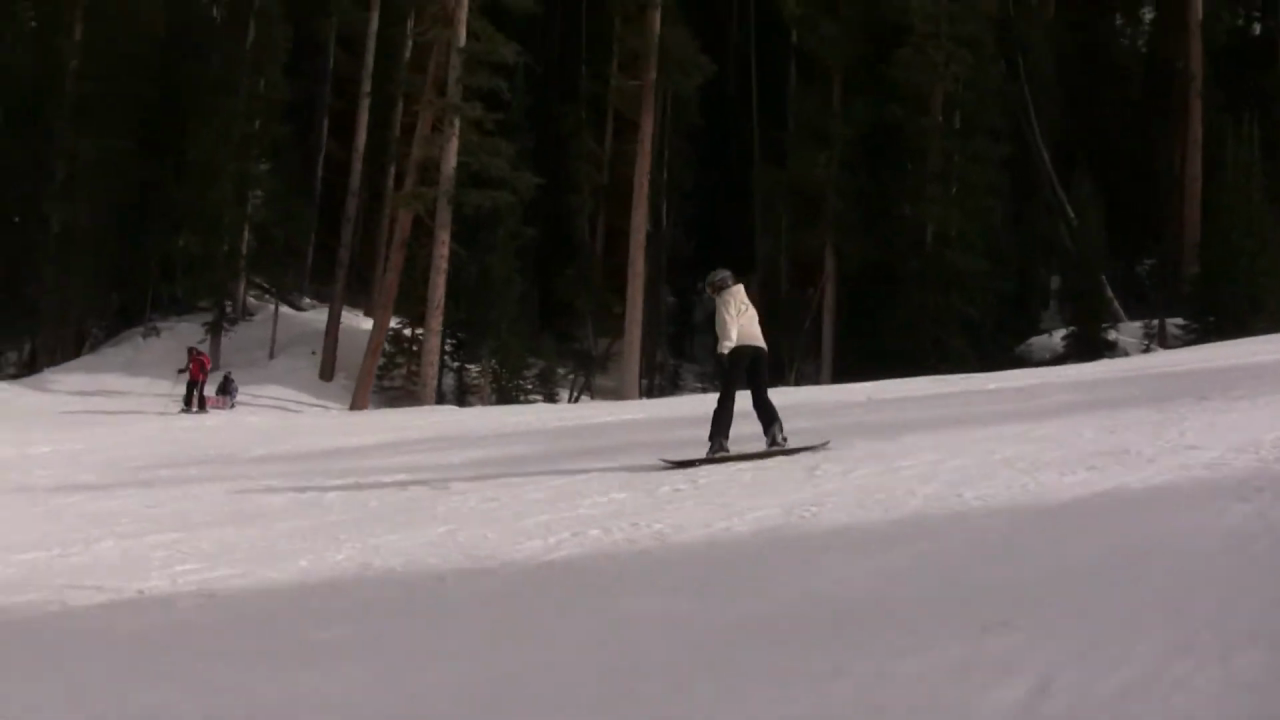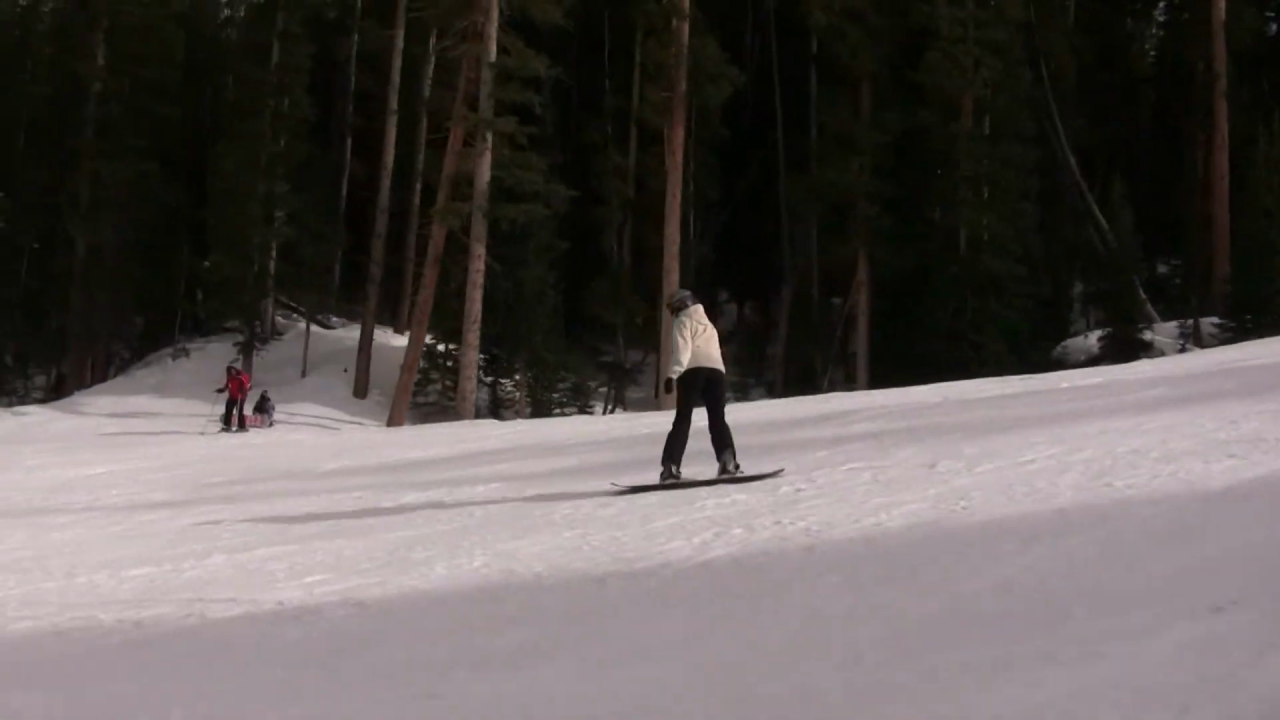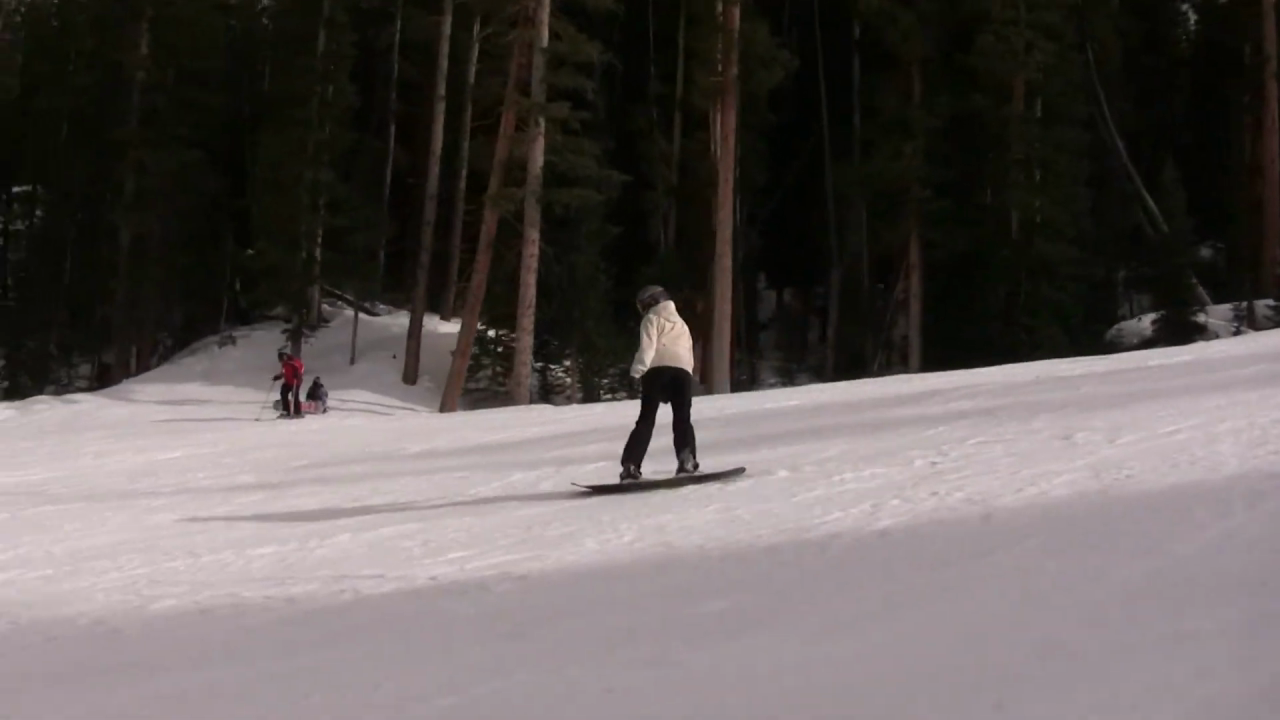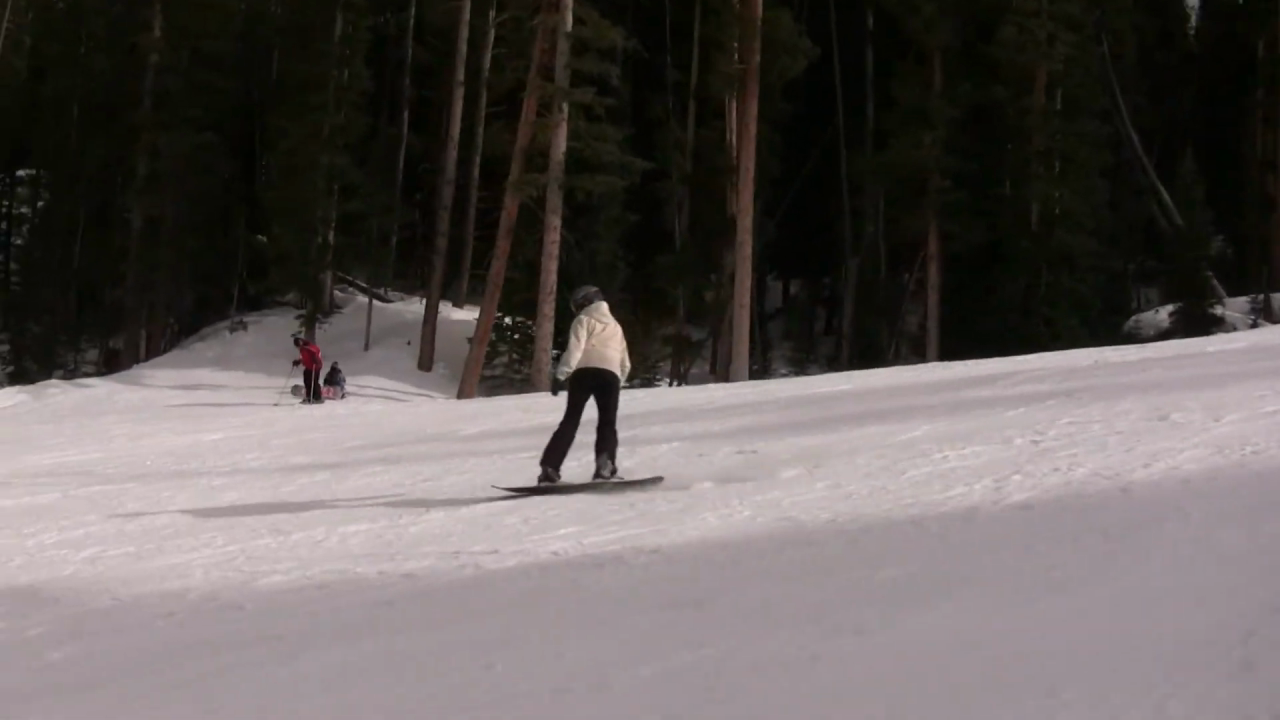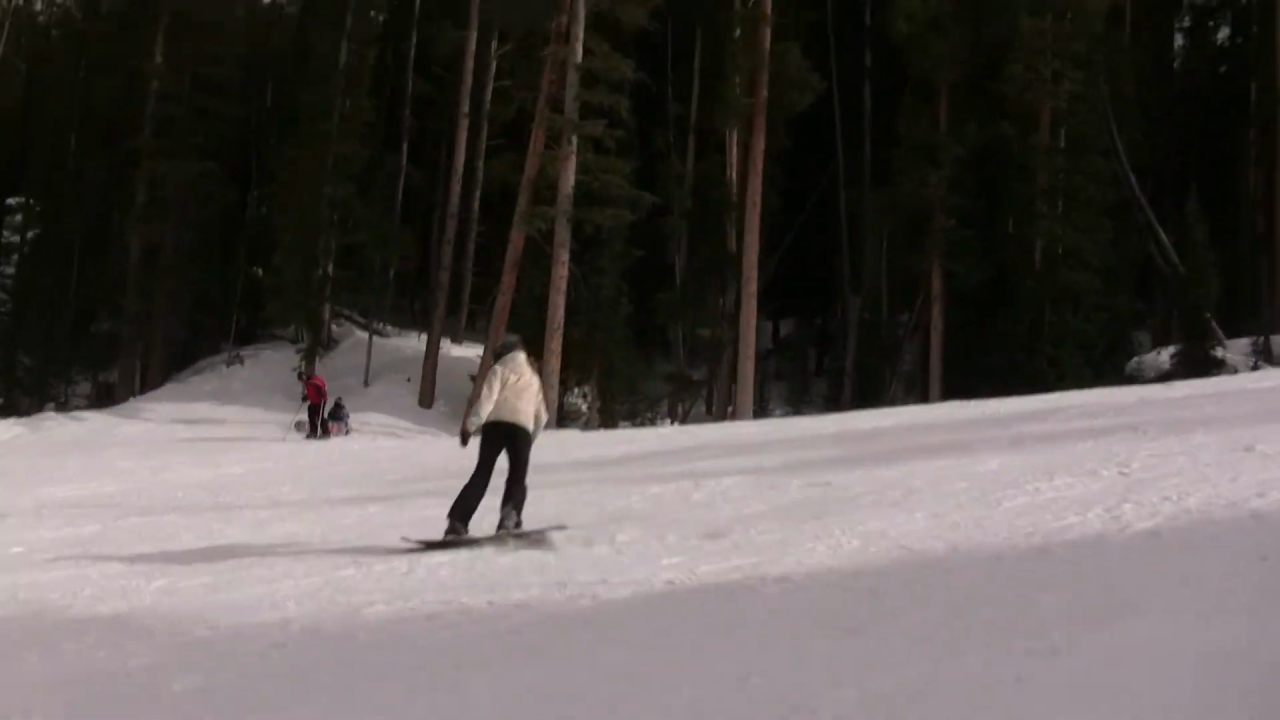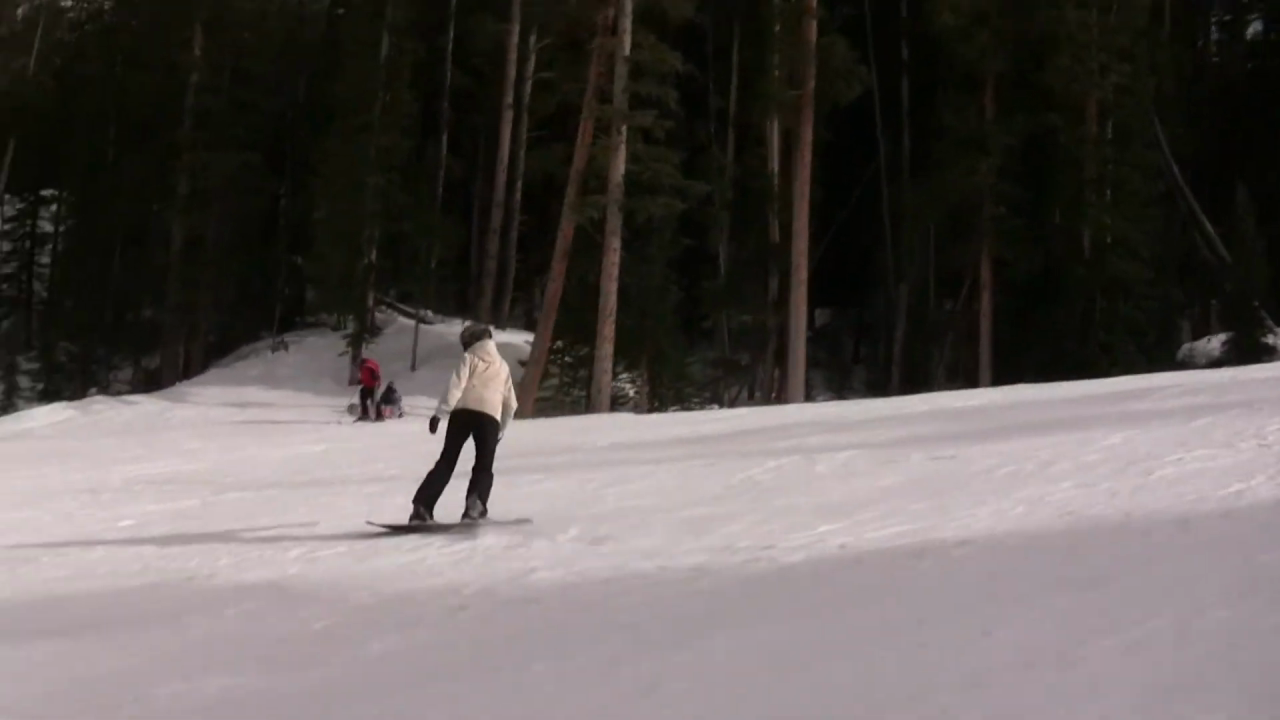
dt=0.2s
person 1, frame 1
left shoulder: (726, 300)
right shoulder: (746, 303)
left elbow: (729, 326)
left wrist: (723, 350)
right wrist: (726, 351)
left hip: (737, 350)
right hip: (759, 349)
left knee: (726, 398)
right knee: (760, 397)
left ankle: (719, 442)
right ankle: (775, 433)
person 1, frame 2
left shoulder: (683, 321)
right shoulder: (708, 325)
left elbow: (682, 349)
left wrist: (672, 374)
left hip: (692, 371)
right hip: (717, 371)
left knee: (682, 421)
right knee: (717, 421)
left ankle: (671, 467)
right ankle: (727, 461)
person 1, frame 3
left shoulder: (652, 319)
right shoulder: (681, 323)
left elbow: (647, 348)
right elbow: (690, 360)
left wrist: (635, 373)
right wrist: (670, 392)
left hip: (657, 370)
right hip: (683, 372)
left knee: (645, 420)
right knee: (682, 420)
left ankle: (631, 467)
right ankle: (687, 460)
person 1, frame 4
left shoulder: (583, 320)
right shoulder: (615, 325)
left elbow: (574, 349)
right elbow: (625, 364)
left wrist: (561, 375)
right wrist: (616, 385)
left hip: (584, 371)
right hip: (610, 374)
left knee: (569, 422)
right knee: (607, 424)
left ankle: (549, 469)
right ankle: (605, 465)
person 1, frame 5
left shoulder: (499, 370)
right shoulder: (533, 376)
left elbow: (487, 399)
right elbow: (541, 416)
left wrist: (471, 425)
right wrist: (530, 439)
left hip: (496, 424)
right hip: (522, 428)
left knee: (480, 476)
right knee: (517, 479)
left ankle: (457, 522)
right ankle: (509, 517)
person 1, frame 6
left shoulder: (469, 357)
right shoulder: (502, 365)
left elbow: (455, 387)
right elbow: (510, 404)
left wrist: (439, 413)
right wrist: (501, 430)
left hip: (463, 412)
right hip: (489, 417)
left knee: (446, 462)
right knee: (483, 468)
left ankle: (421, 508)
right ankle: (475, 506)
